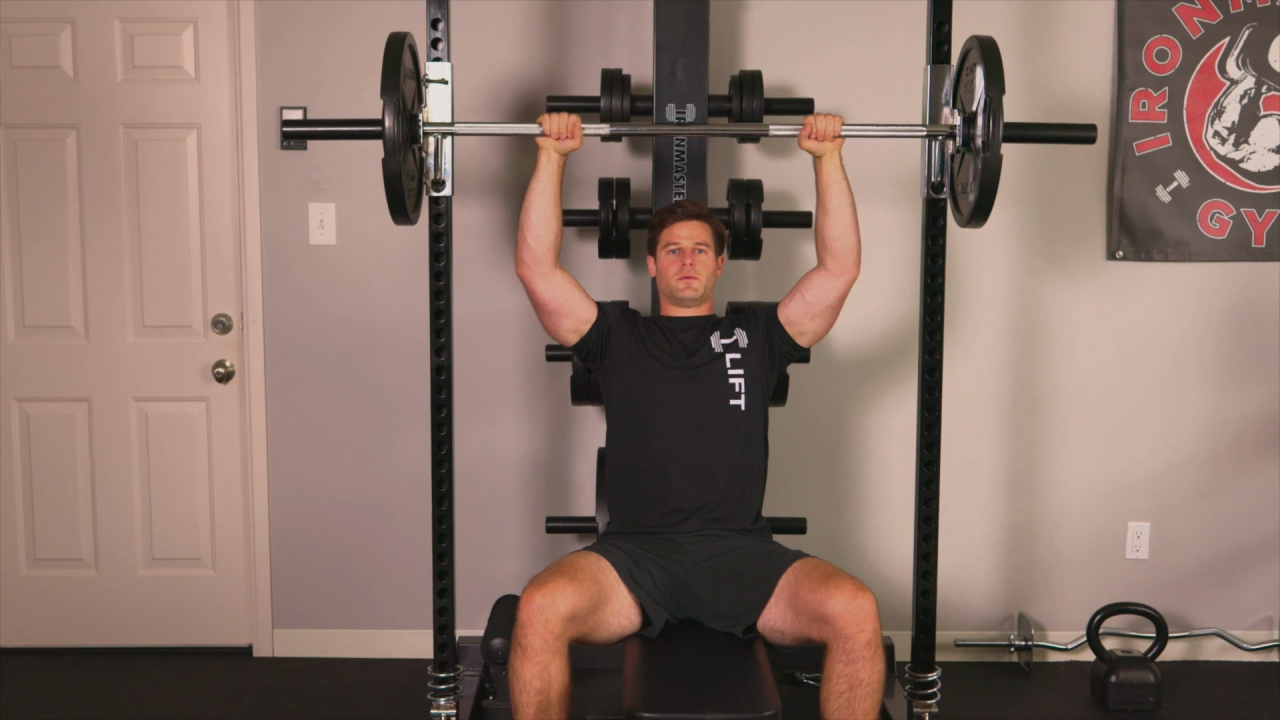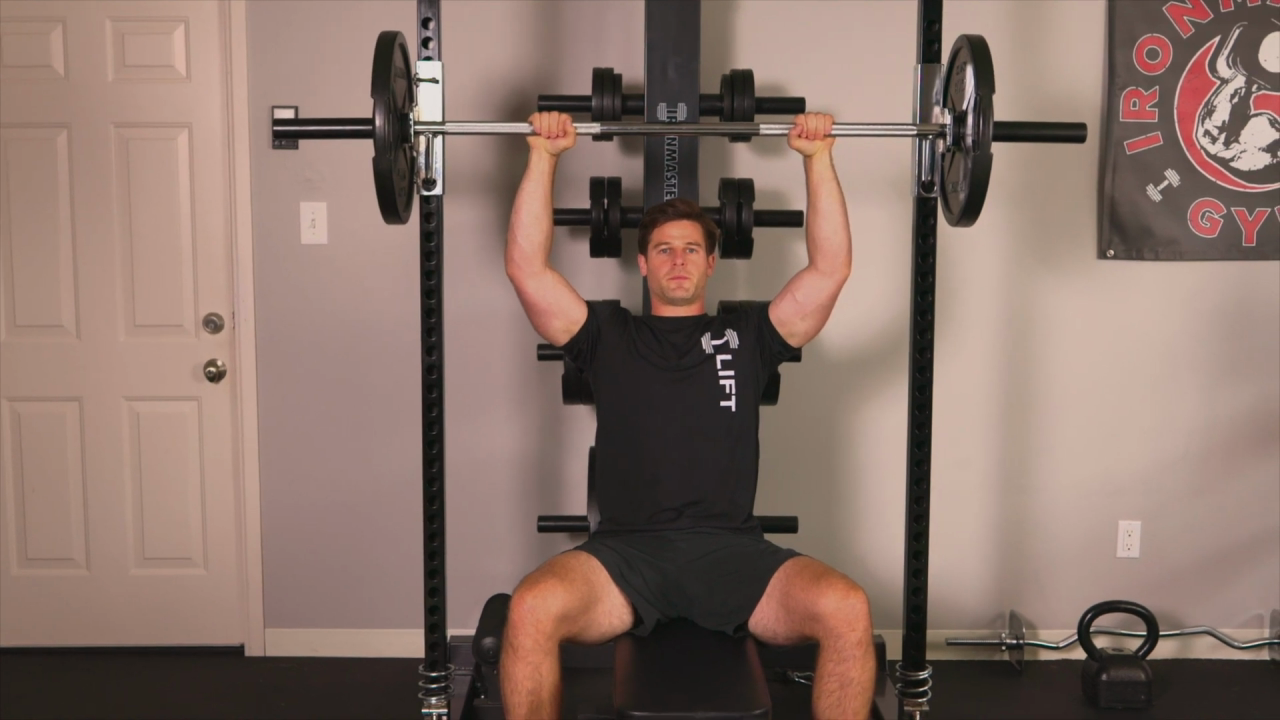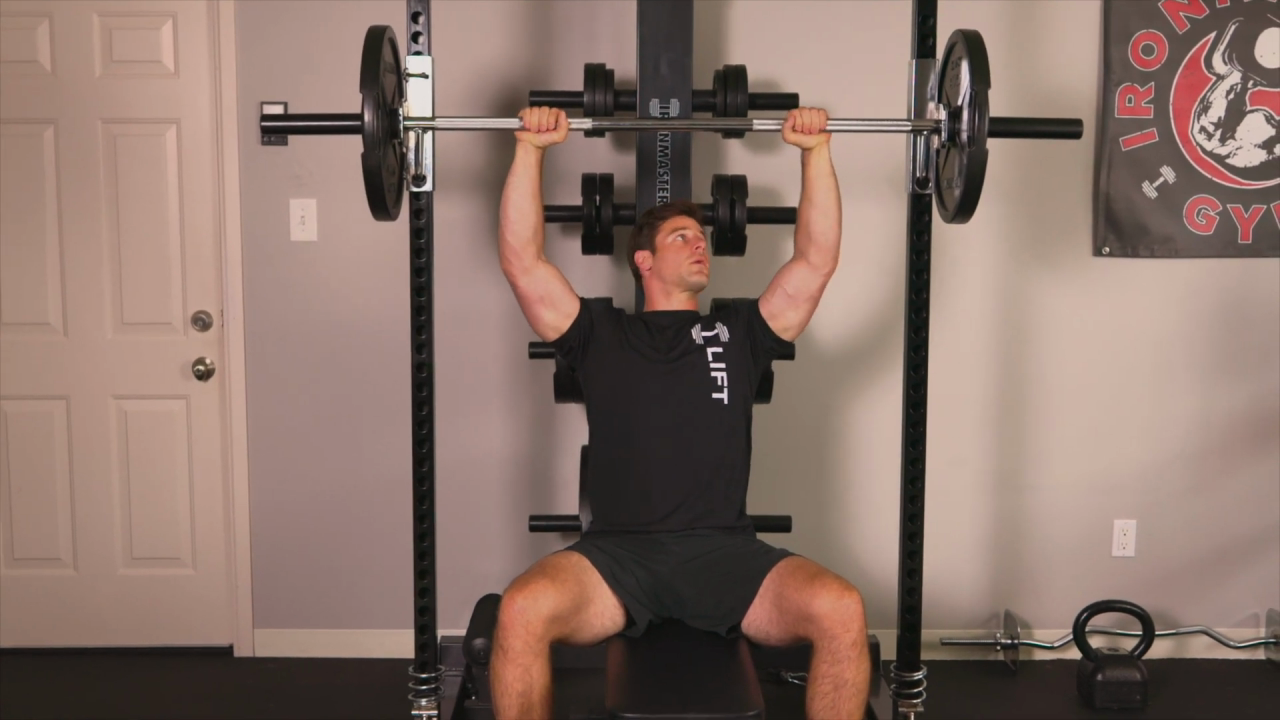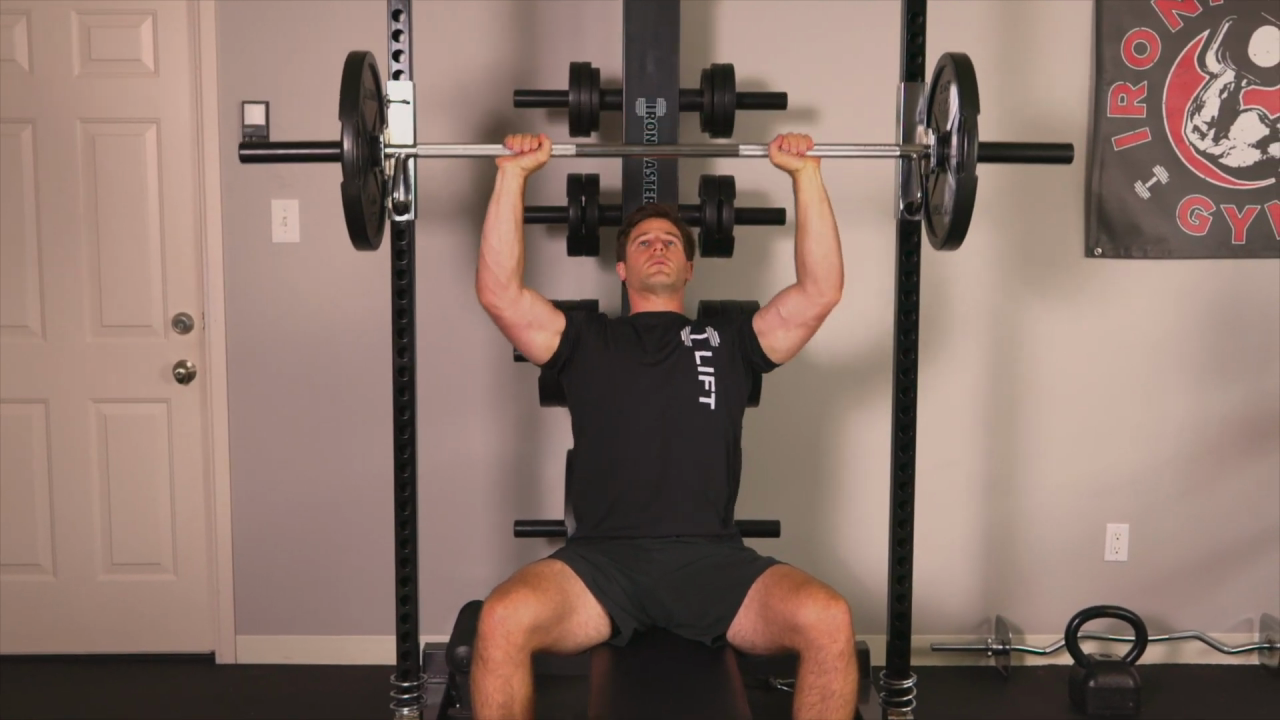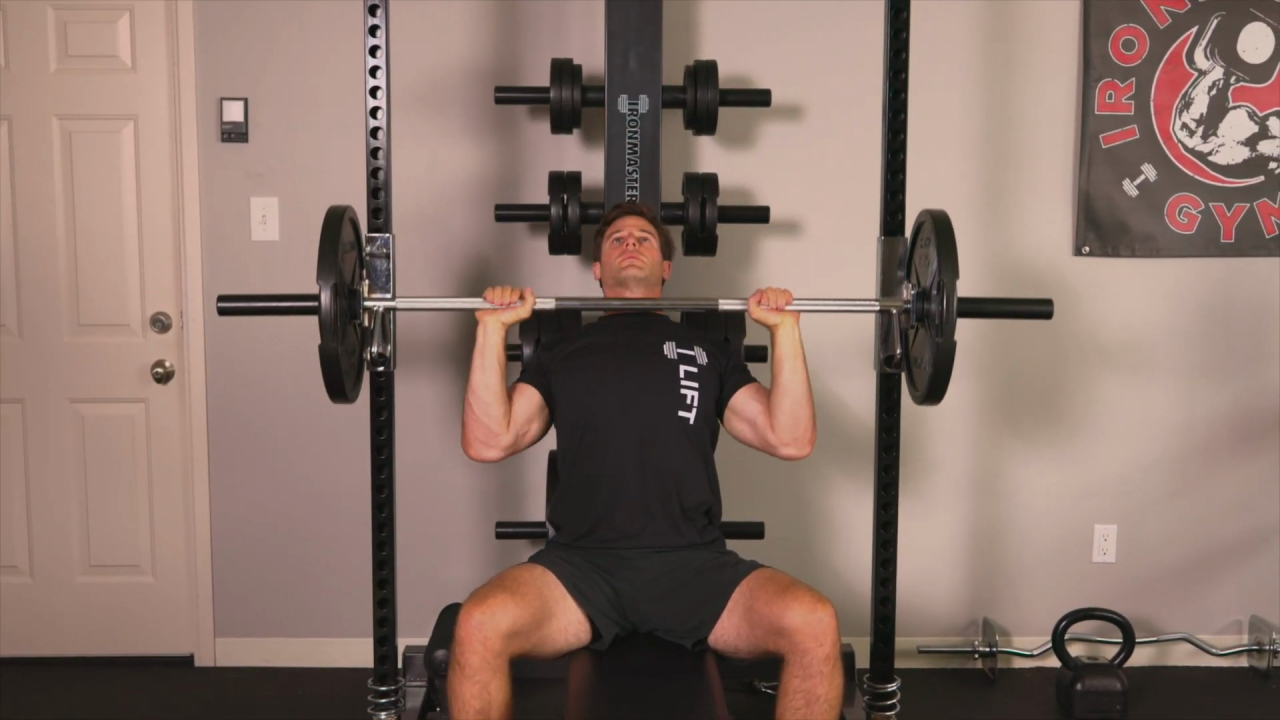
dt=1s
person 1, frame 1
left shoulder: (756, 336)
right shoulder: (617, 335)
left elbow: (839, 267)
right elbow: (536, 265)
left wrist: (827, 157)
right wrist: (551, 154)
left hip: (740, 550)
right hip: (634, 550)
left knee: (855, 612)
right knee: (540, 610)
person 1, frame 2
left shoulder: (747, 336)
right shoulder: (607, 335)
left elbow: (830, 267)
right elbow: (525, 265)
left wrist: (817, 159)
right wrist: (542, 156)
left hip: (731, 549)
right hip: (625, 548)
left knee: (846, 611)
right knee: (531, 610)
person 1, frame 3
left shoulder: (738, 332)
right shoulder: (600, 333)
left elbow: (817, 259)
right elbow: (521, 259)
left wrist: (815, 151)
right wrist: (529, 148)
left hip: (724, 549)
right hip: (617, 550)
left knee: (841, 612)
right knee: (521, 612)
person 1, frame 4
left shoulder: (727, 343)
right shoulder: (588, 342)
left elbow: (820, 290)
right elbow: (499, 291)
left wrist: (806, 174)
right wrist: (512, 174)
left hip: (711, 558)
right hip: (602, 558)
left knee: (829, 621)
right knee: (502, 620)
person 1, frame 5
left shoulder: (707, 351)
right shoulder: (561, 352)
left elbow: (791, 439)
right elbow: (485, 442)
left wrist: (785, 329)
right wrist: (492, 328)
left hip: (693, 562)
right hip: (582, 560)
left knee: (815, 625)
right knee: (479, 627)
